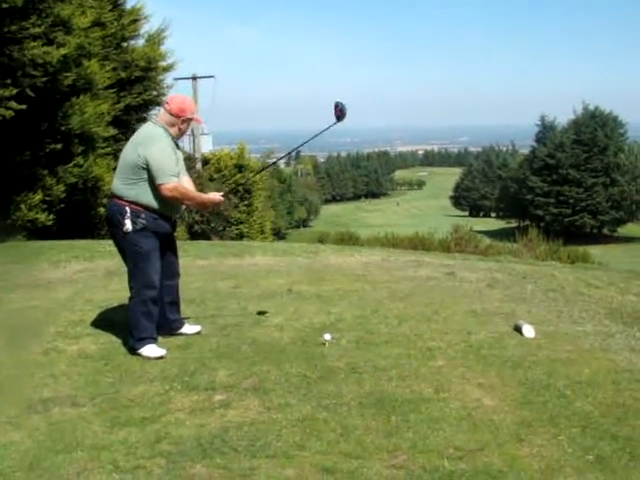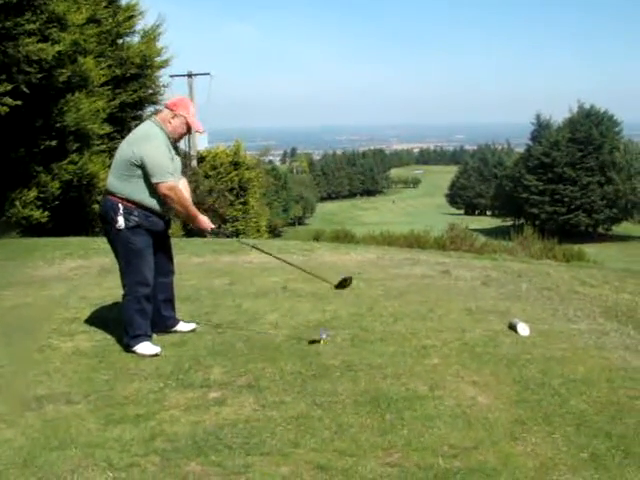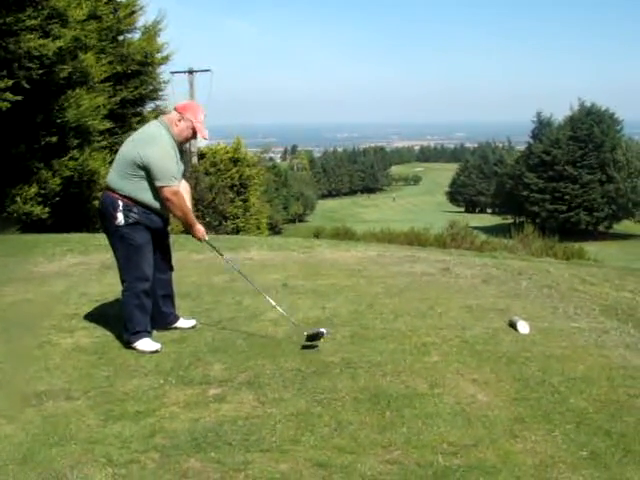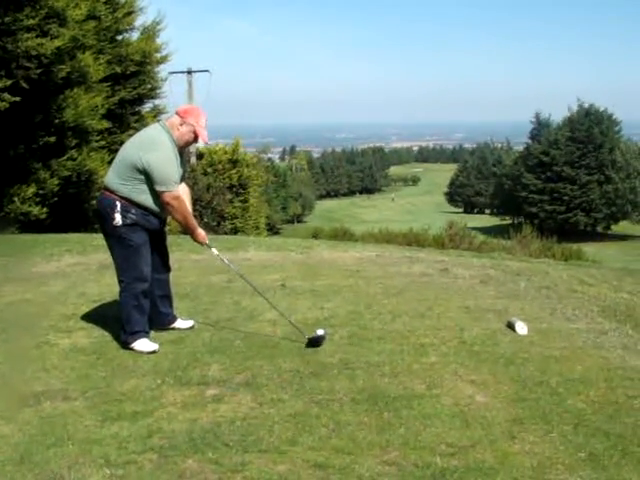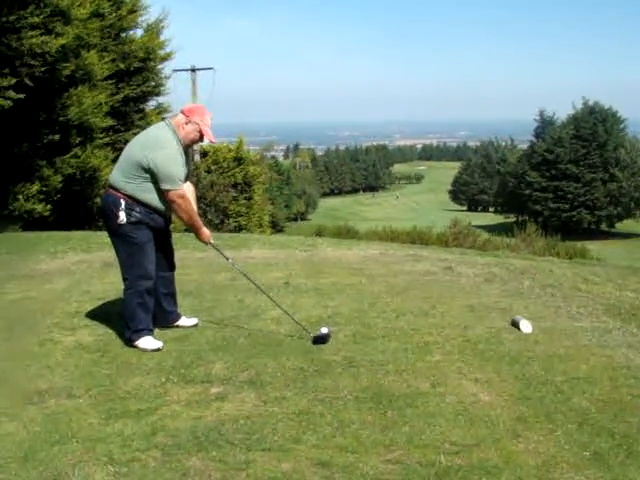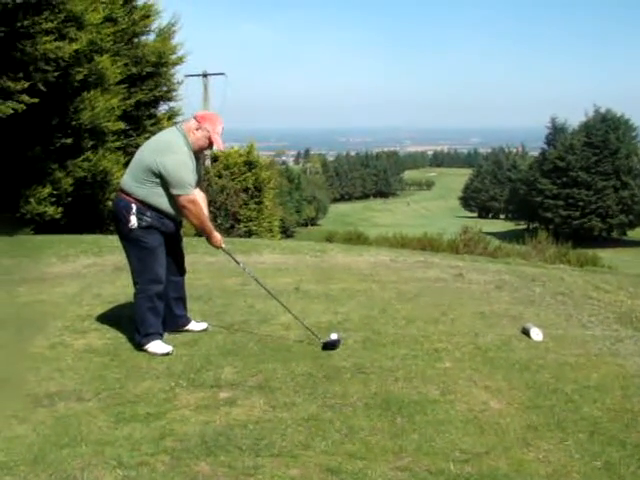
dt=0.4s
person 1, frame 1
left shoulder: (162, 137)
right shoulder: (156, 143)
left elbow: (182, 176)
right elbow: (170, 189)
left wrist: (200, 199)
right wrist: (204, 199)
left hip: (155, 218)
right hip: (134, 219)
left knee: (168, 273)
right knee: (146, 280)
left ankle: (169, 322)
right ankle: (142, 340)
person 1, frame 2
left shoulder: (163, 138)
right shoulder: (152, 141)
left elbow: (179, 180)
right elbow: (167, 189)
left wrist: (191, 213)
right wrist: (196, 217)
left hip: (150, 217)
right hip: (128, 217)
left knee: (162, 271)
right knee: (140, 279)
left ankle: (164, 321)
right ankle: (136, 337)
person 1, frame 3
left shoulder: (170, 139)
right shoulder: (159, 144)
left elbow: (180, 183)
right elbow: (170, 194)
left wrist: (190, 218)
right wrist: (193, 225)
left hip: (148, 213)
right hip: (126, 213)
left knee: (161, 268)
right knee: (139, 275)
left ankle: (164, 317)
right ankle: (136, 334)
person 1, frame 4
left shoulder: (173, 143)
right shoulder: (159, 148)
left elbow: (180, 186)
right elbow: (171, 199)
left wrist: (191, 222)
right wrist: (194, 230)
left hip: (146, 213)
right hip: (123, 213)
left knee: (159, 268)
right knee: (137, 275)
left ankle: (162, 318)
right ankle: (134, 334)
person 1, frame 5
left shoulder: (178, 141)
right shoulder: (164, 147)
left elbow: (185, 184)
right elbow: (177, 197)
left wrist: (196, 221)
right wrist: (199, 229)
left hip: (151, 211)
right hip: (127, 211)
left knee: (163, 265)
right knee: (141, 273)
left ankle: (166, 316)
right ankle: (138, 332)
person 1, frame 6
left shoulder: (190, 146)
right shoulder: (175, 152)
left elbow: (196, 190)
right elbow: (187, 202)
left wrist: (208, 225)
right wrist: (210, 233)
left hip: (161, 215)
right hip: (138, 215)
left knee: (174, 270)
right knee: (151, 277)
left ankle: (176, 320)
right ankle: (148, 336)
